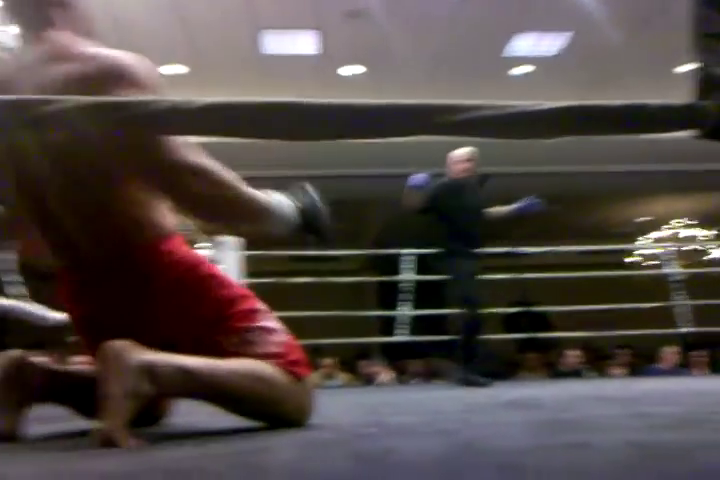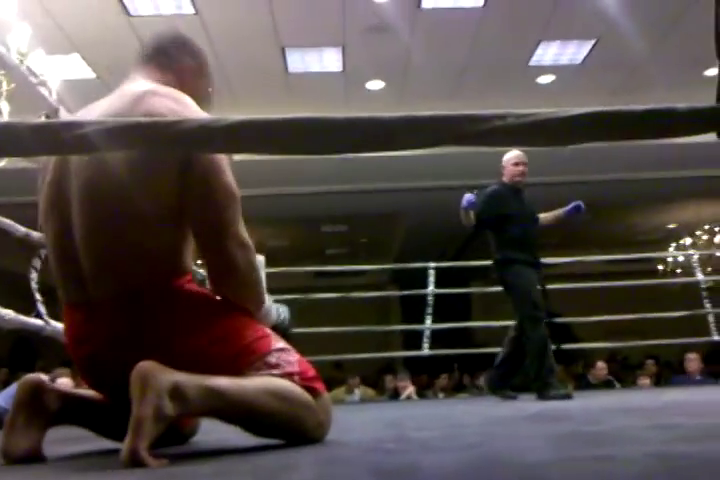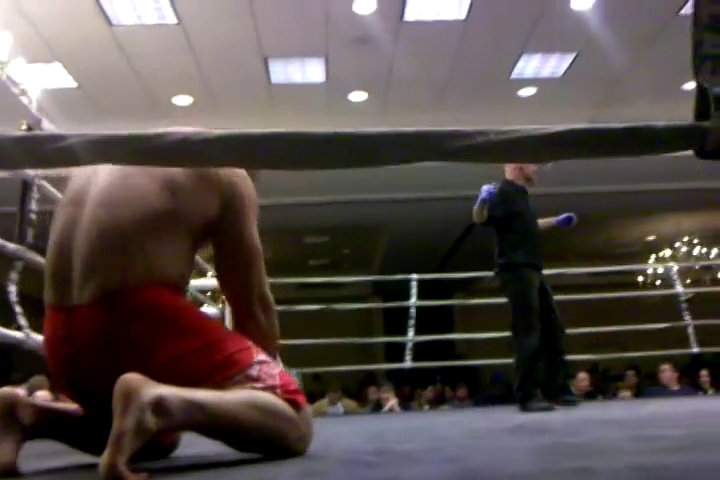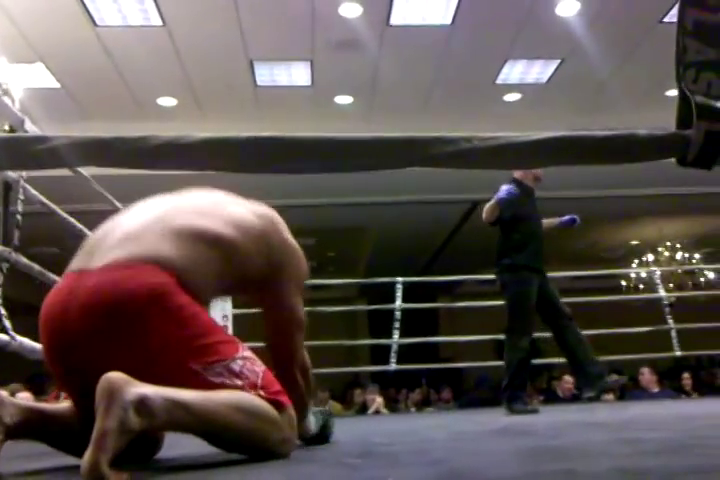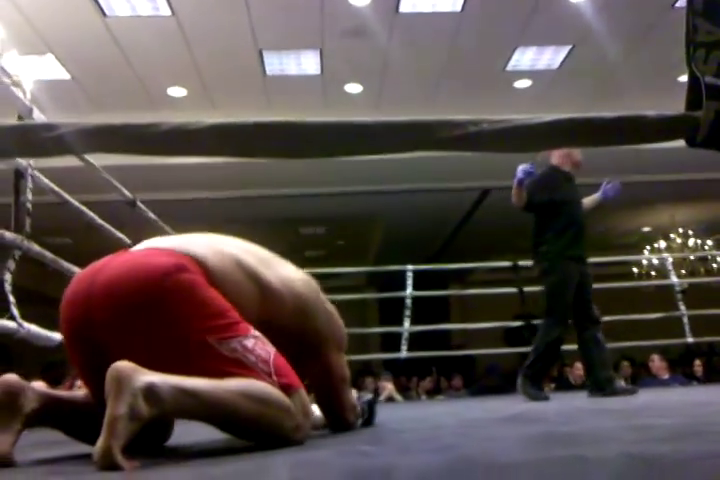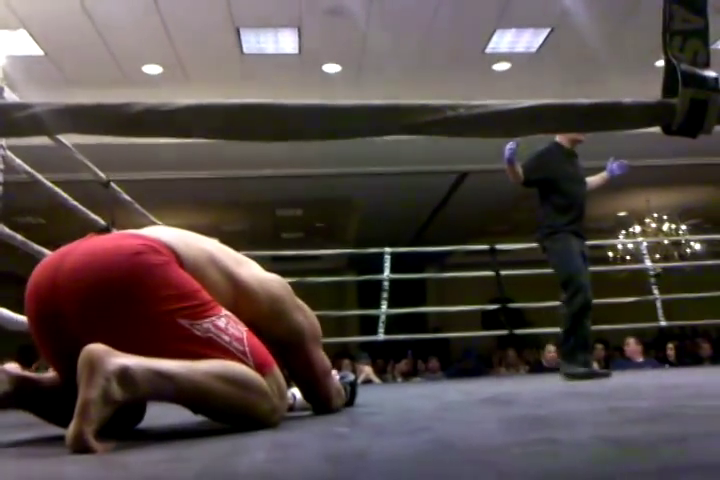
dt=0.3s
person 1, frame 1
right shoulder: (104, 67)
right elbow: (178, 178)
right wrist: (281, 209)
left hip: (85, 297)
right hip: (153, 276)
left knee: (146, 401)
right knee: (295, 396)
left ankle: (42, 378)
right ankle: (149, 368)
person 1, frame 2
right shoulder: (185, 120)
right elbow: (228, 249)
right wrist: (258, 316)
left hip: (87, 335)
right hip: (159, 313)
left knee: (176, 424)
right knee: (313, 411)
left ankle: (54, 400)
right ankle: (175, 389)
person 1, frame 3
left shoulder: (98, 166)
right shoulder: (223, 171)
right elbow: (252, 299)
right wrist: (273, 378)
left hip: (63, 341)
left knee: (155, 437)
right knee: (294, 424)
left ankle: (32, 414)
right ankle: (159, 403)
person 1, frame 4
right shoulder: (278, 242)
right elbow: (291, 360)
right wrist: (304, 423)
left knee: (135, 438)
right knee: (279, 429)
right ankle: (140, 401)
person 1, frame 5
right shoulder: (316, 308)
right elbow: (342, 416)
right wrist: (358, 409)
right hip: (155, 285)
left knee: (146, 425)
right knee: (291, 414)
left ankle: (34, 401)
right ankle: (147, 389)
person 1, frame 6
right shoulder: (285, 306)
right elbow: (326, 400)
right wrist: (341, 389)
right hip: (127, 270)
left knee: (118, 408)
right knee: (268, 400)
right ankle: (118, 371)
person 2, frame 1
left shoulder: (473, 191)
right shoulder: (443, 189)
left elbow: (483, 214)
right elbow: (420, 205)
left wrist: (518, 207)
right wrist: (417, 188)
left hip: (469, 256)
right hip: (456, 256)
left knee: (472, 309)
right knee: (472, 306)
left ankle: (466, 368)
right ankle: (460, 365)
person 2, frame 2
left shoulder: (520, 197)
right shoulder: (494, 195)
left elbow: (534, 221)
right elbow: (470, 222)
left wrist: (566, 212)
right wrist: (466, 208)
left hip: (528, 266)
right hip: (512, 266)
left knee: (525, 327)
right knee: (535, 320)
left ankle: (497, 380)
right ankle: (544, 384)
person 2, frame 3
left shoulder: (519, 194)
right shoulder: (503, 192)
right elbow: (479, 218)
left wrist: (556, 221)
right wrist: (482, 201)
left hip: (531, 270)
right hip: (516, 271)
left knee: (553, 329)
right knee: (528, 332)
left ankle: (552, 388)
right ankle: (527, 396)
person 2, frame 4
left shoulder: (526, 194)
right shoulder: (512, 194)
right elbow: (488, 217)
left wrist: (559, 222)
right wrist: (497, 199)
left hip: (533, 273)
right hip: (517, 273)
left knee: (563, 323)
right knee: (520, 335)
left ankle: (593, 380)
right ankle: (514, 398)
person 2, frame 5
left shoulder: (566, 180)
right shoulder: (547, 179)
right elbow: (519, 201)
left wrist: (601, 195)
right wrist: (520, 182)
left hip: (575, 260)
right hip: (555, 260)
left knee: (589, 321)
right knee: (557, 321)
left ankle: (601, 381)
right ankle: (530, 378)
person 2, frame 6
left shoulder: (571, 158)
right shoulder: (547, 155)
right elbow: (519, 177)
left wrist: (607, 174)
right wrist: (510, 162)
left hip: (575, 235)
right hip: (557, 234)
left knee: (581, 295)
right knee: (578, 289)
left ankle: (578, 361)
right ankle: (570, 356)
